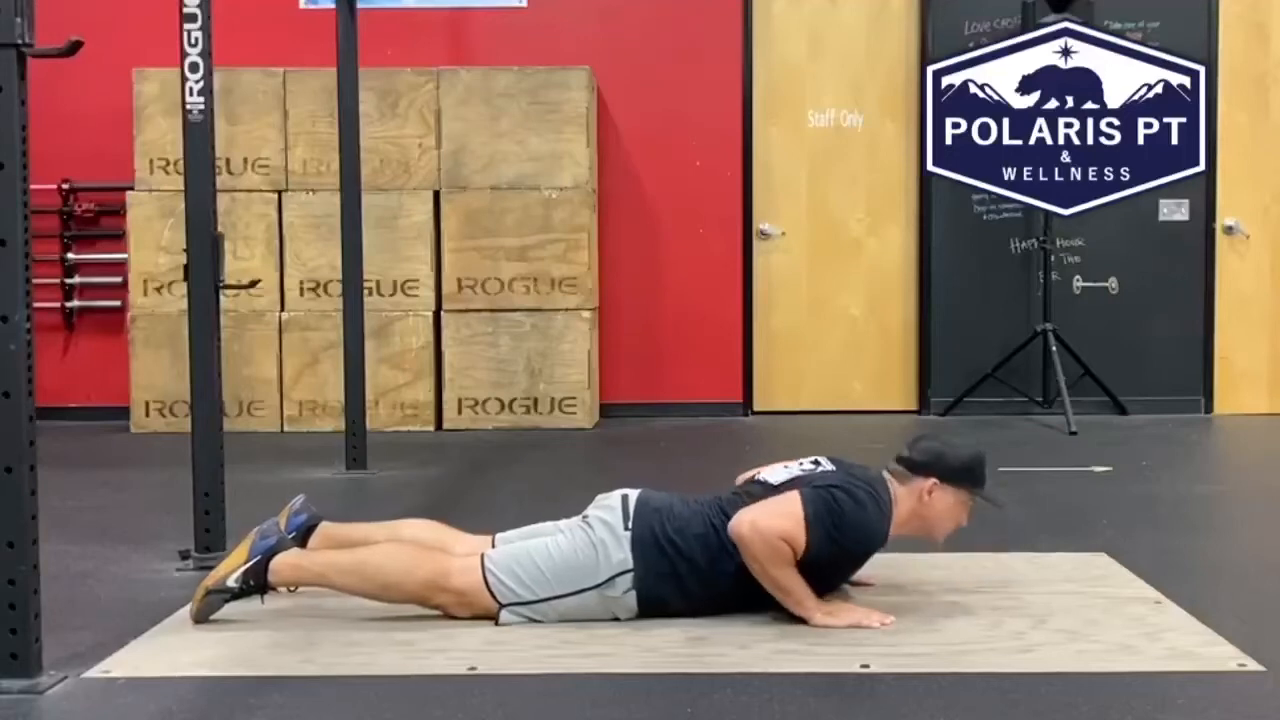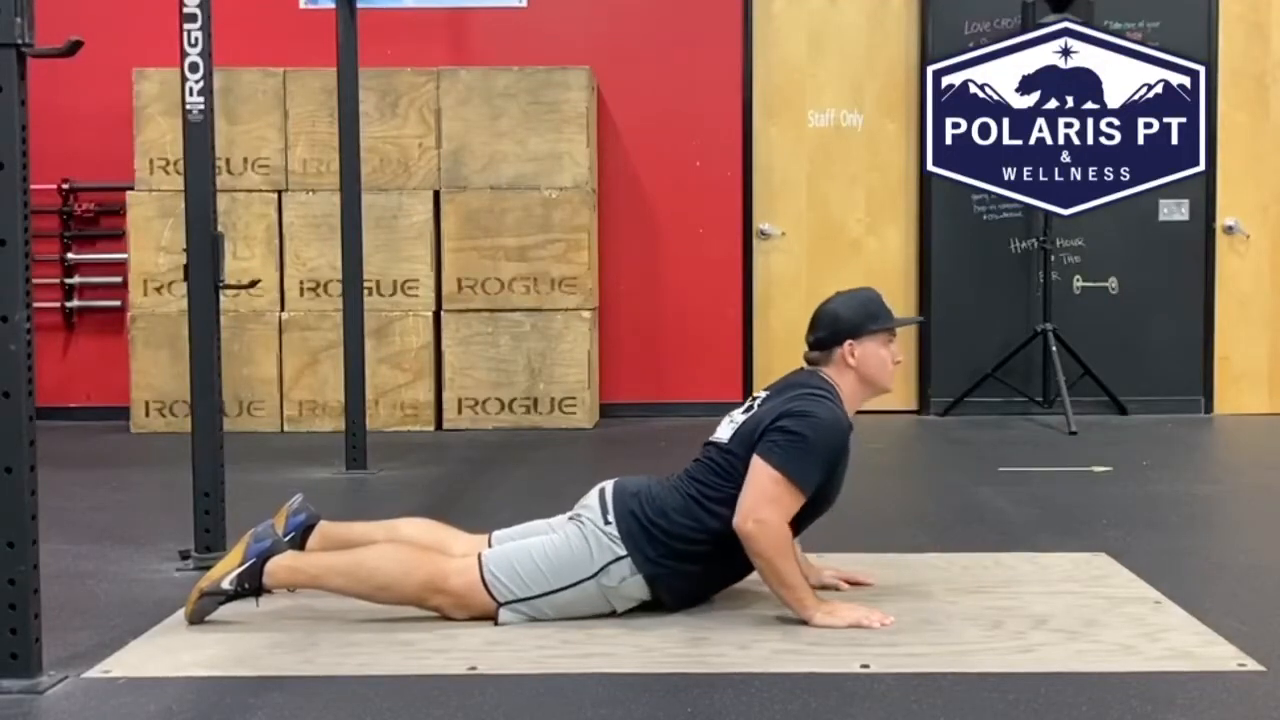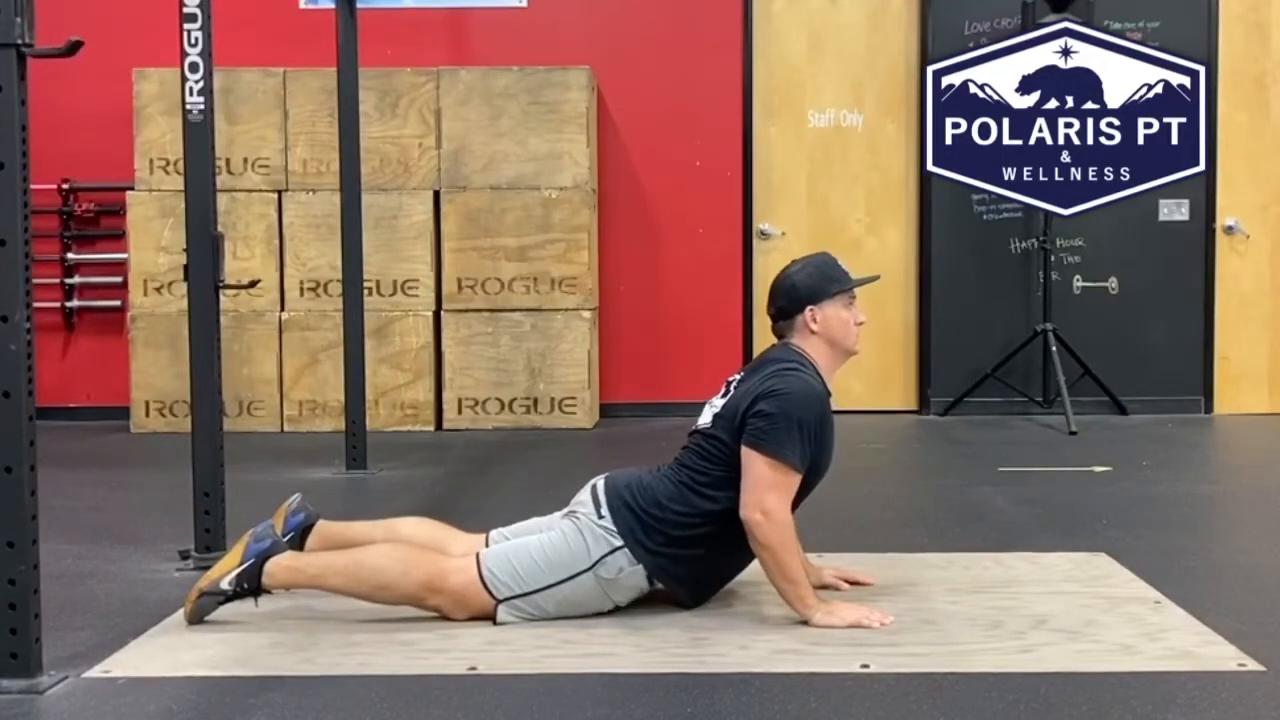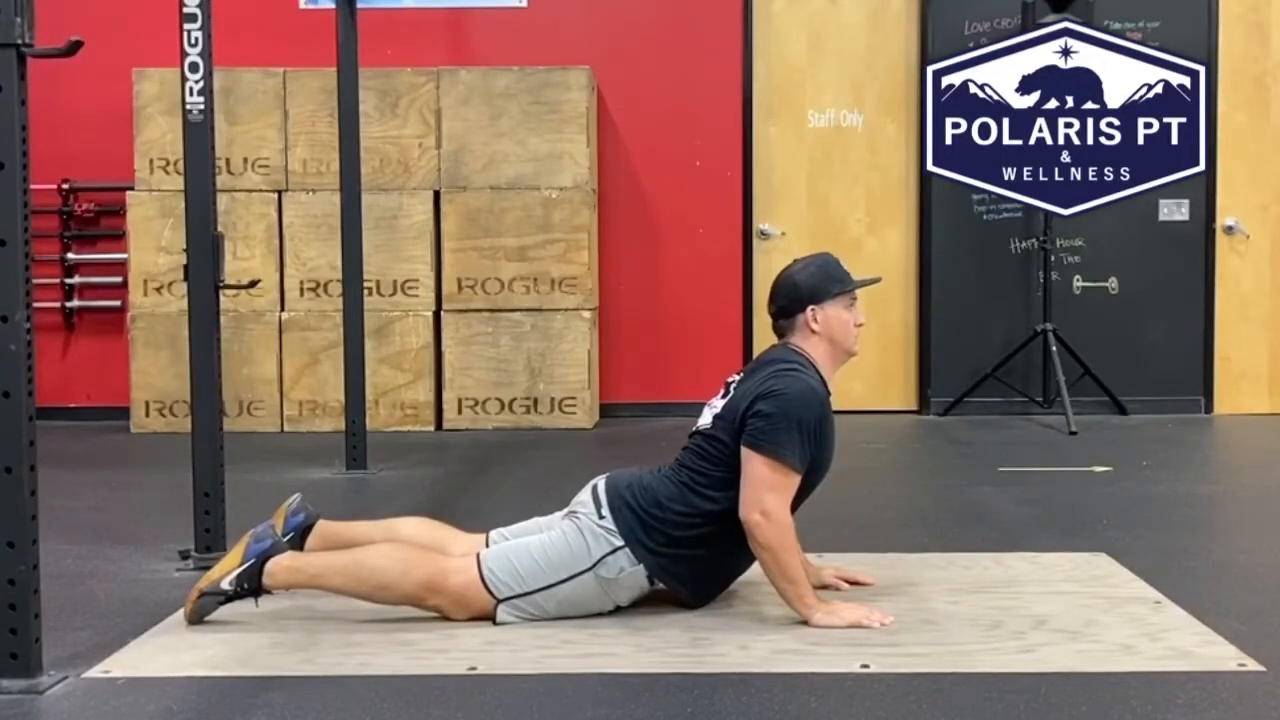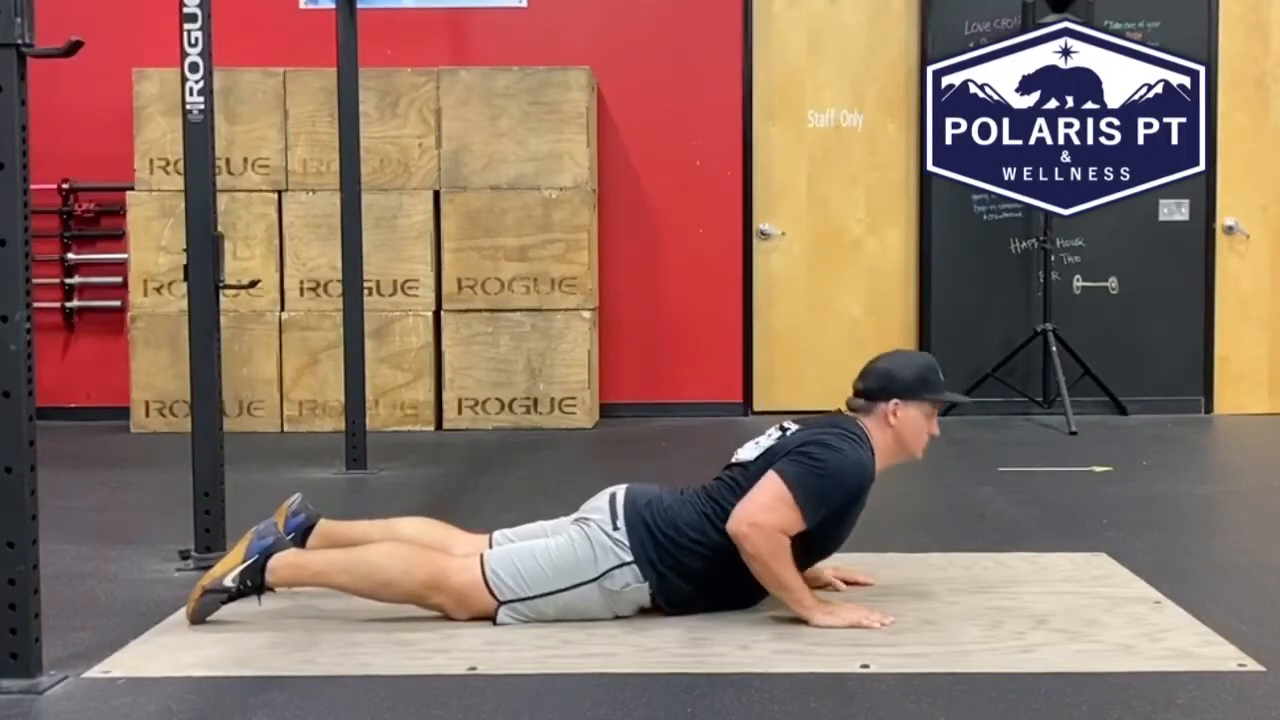
dt=1s
person 1, frame 1
left shoulder: (845, 480)
right shoulder: (861, 512)
right elbow: (750, 528)
left wrist: (817, 563)
right wrist: (814, 606)
left hip: (637, 527)
right hip: (628, 564)
left knee: (462, 551)
right knee: (455, 585)
left ankle: (309, 532)
right ankle: (277, 564)
person 1, frame 2
left shoulder: (797, 396)
right shoulder: (818, 420)
right elbow: (754, 522)
left wrist: (804, 568)
right wrist: (814, 608)
left hip: (627, 517)
right hip: (625, 554)
left knee: (462, 550)
right knee: (453, 586)
left ankle: (308, 533)
right ankle: (271, 569)
person 1, frame 3
left shoulder: (778, 374)
right shoulder: (795, 393)
left elbow: (758, 501)
right elbow: (761, 512)
left wrist: (804, 568)
right wrist: (812, 608)
left hip: (625, 513)
right hip: (626, 545)
left knee: (462, 549)
right knee: (452, 587)
left ankle: (307, 532)
right ankle: (270, 568)
person 1, frame 4
left shoulder: (778, 374)
right shoulder: (795, 393)
left elbow: (758, 502)
right elbow: (761, 513)
left wrist: (804, 569)
right wrist: (813, 609)
left hip: (627, 515)
right hip: (627, 546)
left knee: (463, 548)
right knee: (454, 587)
left ankle: (308, 532)
right ankle: (270, 568)
person 1, frame 5
left shoulder: (827, 433)
right shoulder: (843, 461)
right elbow: (749, 527)
left wrist: (807, 571)
right wrist: (812, 605)
left hip: (633, 524)
right hip: (631, 558)
left knee: (465, 544)
right knee: (455, 583)
left ankle: (310, 531)
right ankle: (274, 566)
